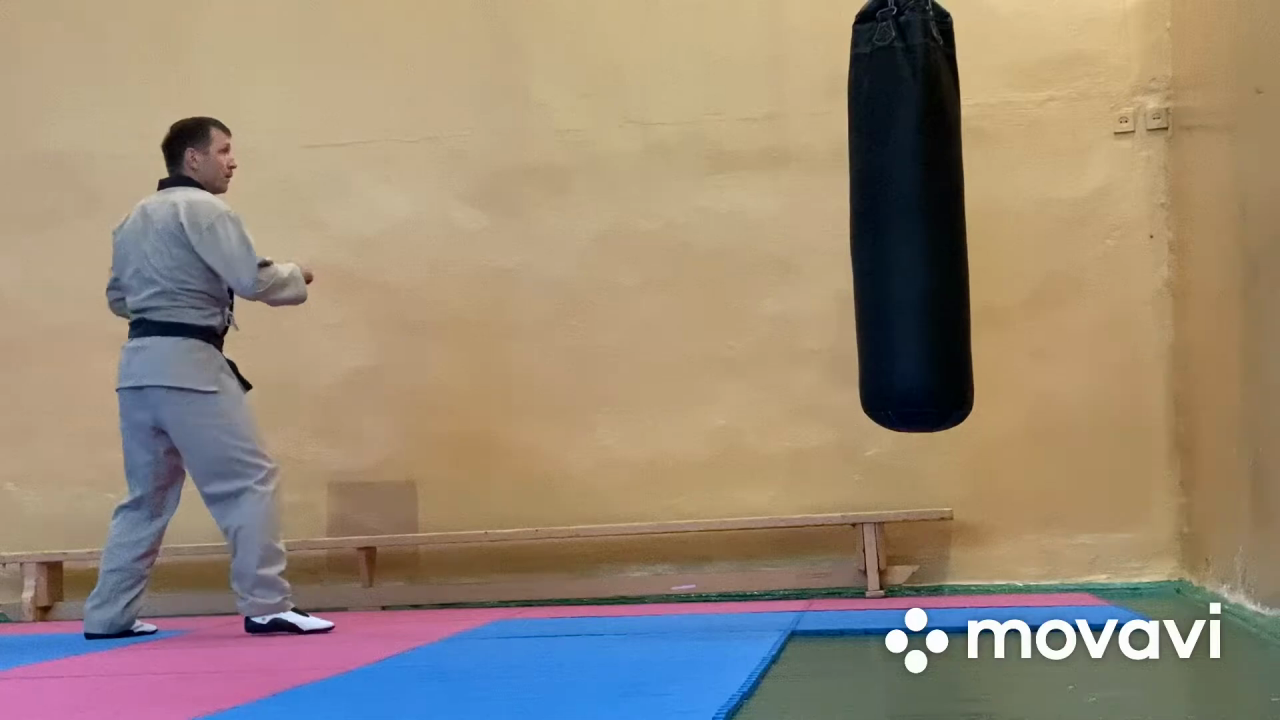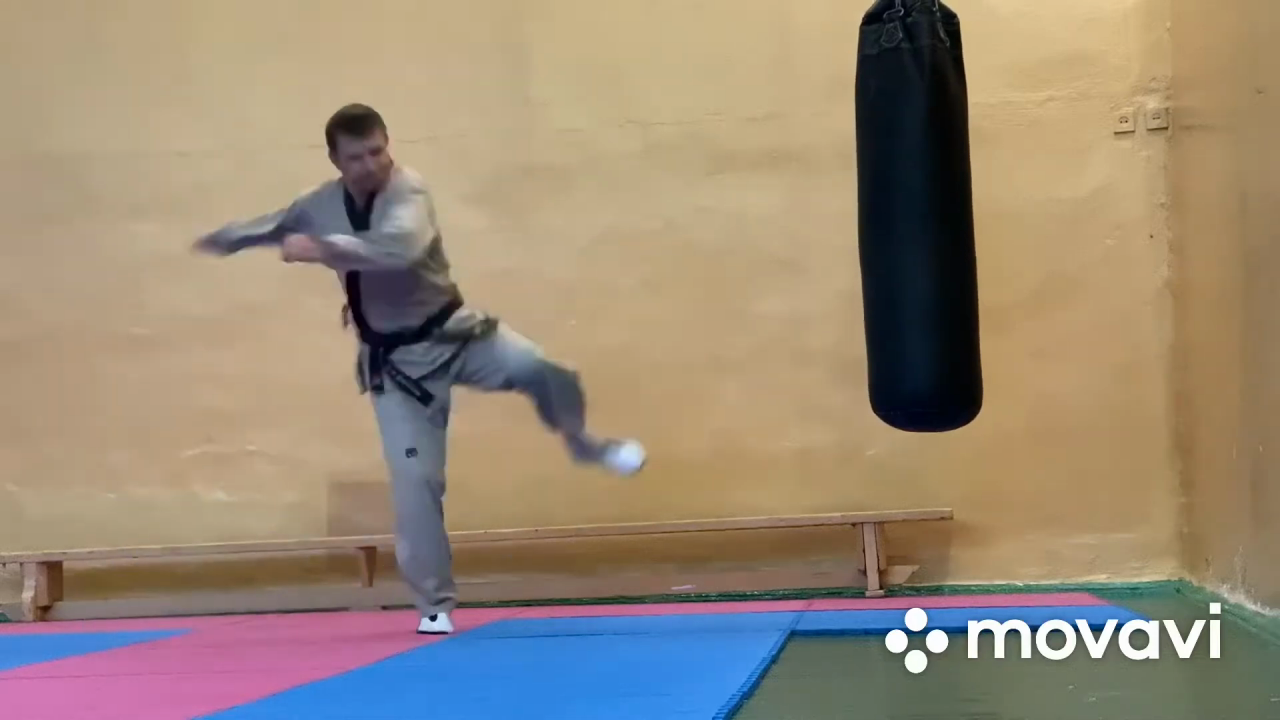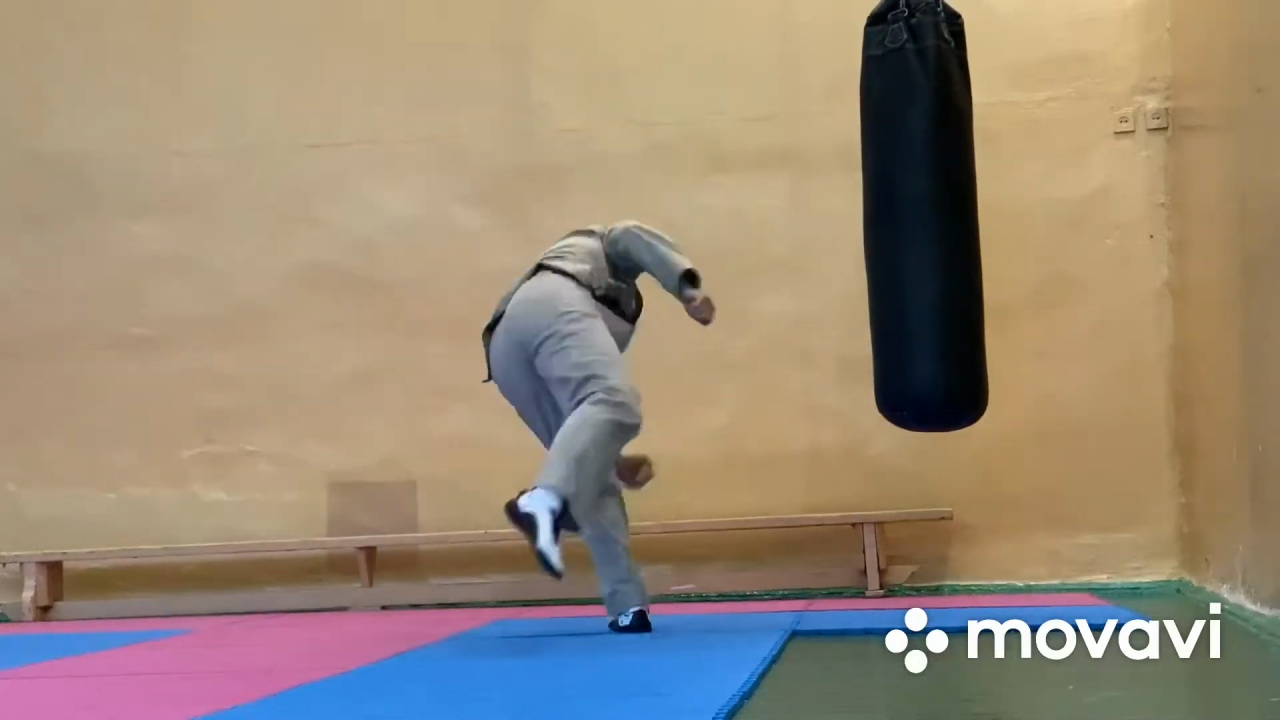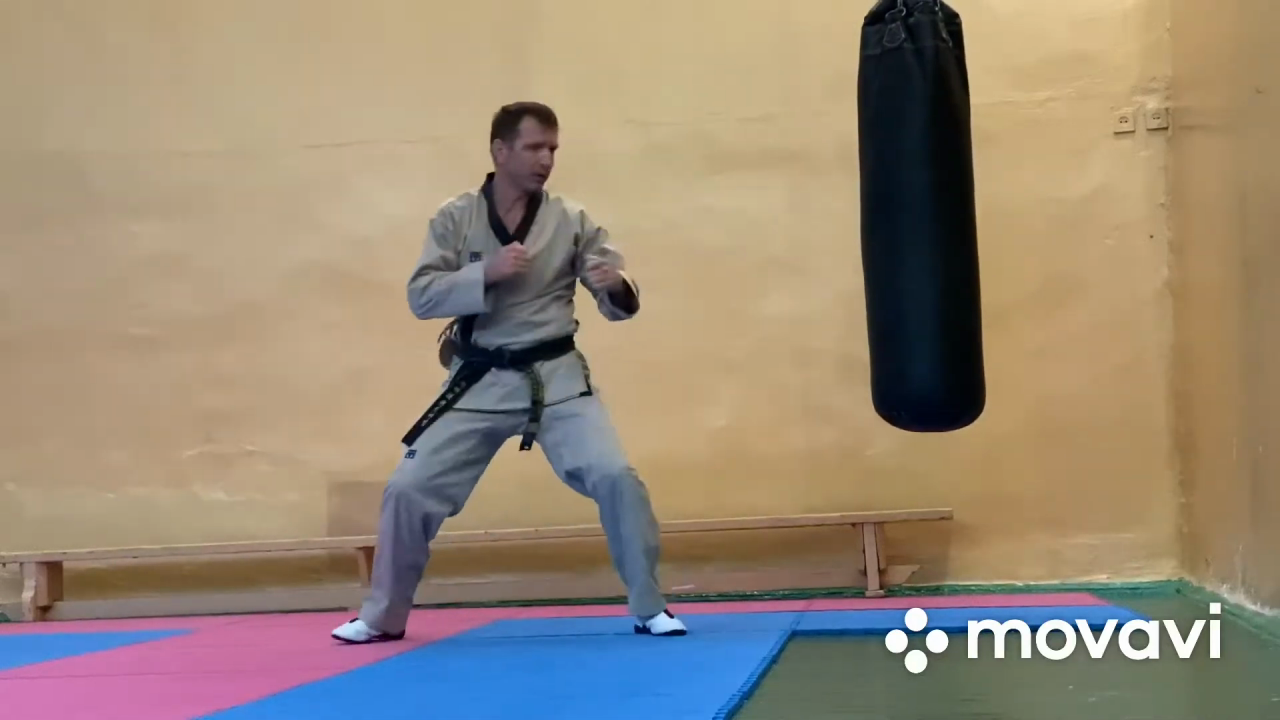
dt=0.7s
person 1, frame 1
left shoulder: (134, 218)
right shoulder: (202, 208)
left elbow: (117, 298)
right elbow: (253, 279)
right wrist: (298, 274)
left hip: (139, 363)
right hip: (188, 364)
left knee: (147, 497)
right knee: (250, 479)
left ankle: (108, 615)
right ankle: (266, 605)
person 1, frame 2
left shoulder: (407, 192)
right shoulder: (321, 204)
left elbow: (401, 248)
right elbow: (278, 224)
left wrist: (325, 247)
right wrist: (223, 238)
left hip: (454, 336)
right hip: (394, 362)
left knee: (542, 375)
right knee: (414, 482)
left ankle: (588, 445)
right ankle: (434, 602)
person 1, frame 3
right shoulder: (592, 249)
left elbow: (567, 423)
right elbow: (634, 242)
left wrist: (618, 460)
right wrist: (688, 284)
right hip: (559, 306)
right knee: (613, 403)
left ankle: (628, 605)
right ankle: (545, 500)
person 1, frame 4
left shoulder: (572, 220)
right shoulder: (454, 217)
left elbow: (617, 303)
right elbow: (421, 295)
left wrist: (615, 285)
right wrist: (487, 273)
left hip: (552, 377)
right hip: (478, 381)
left knee: (614, 477)
right knee: (410, 487)
left ankle: (648, 607)
right ankle: (382, 614)
